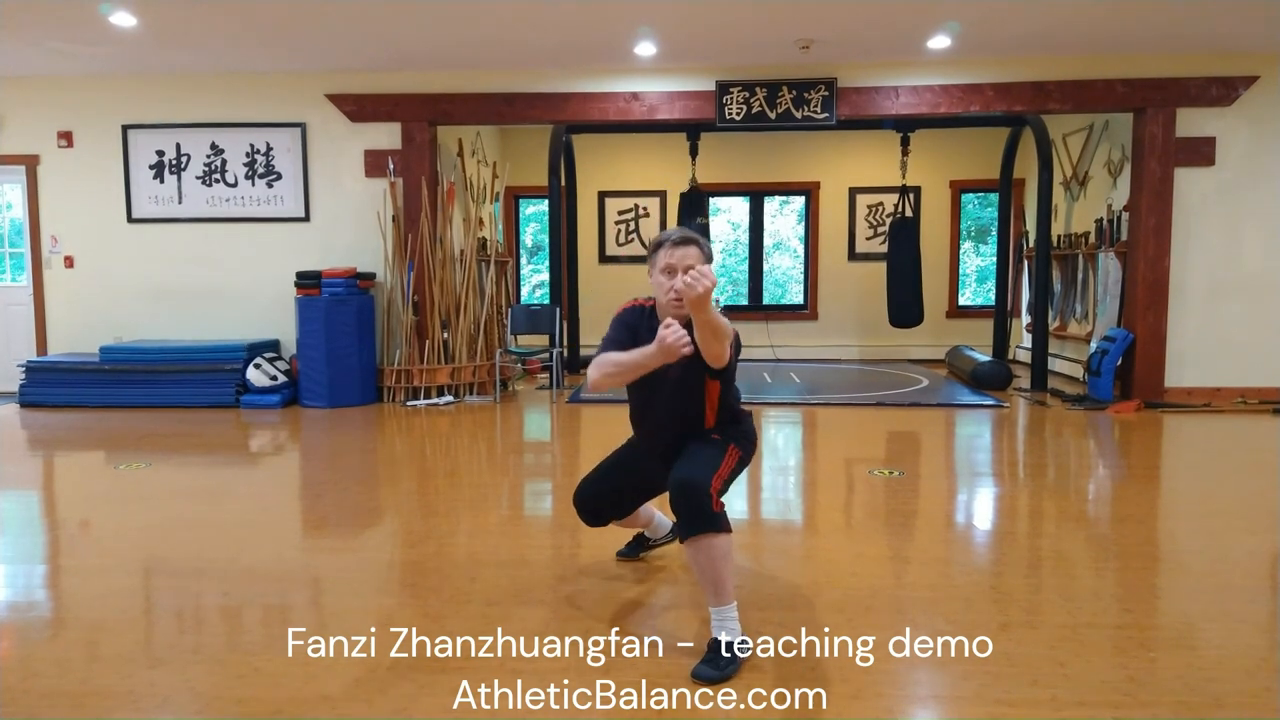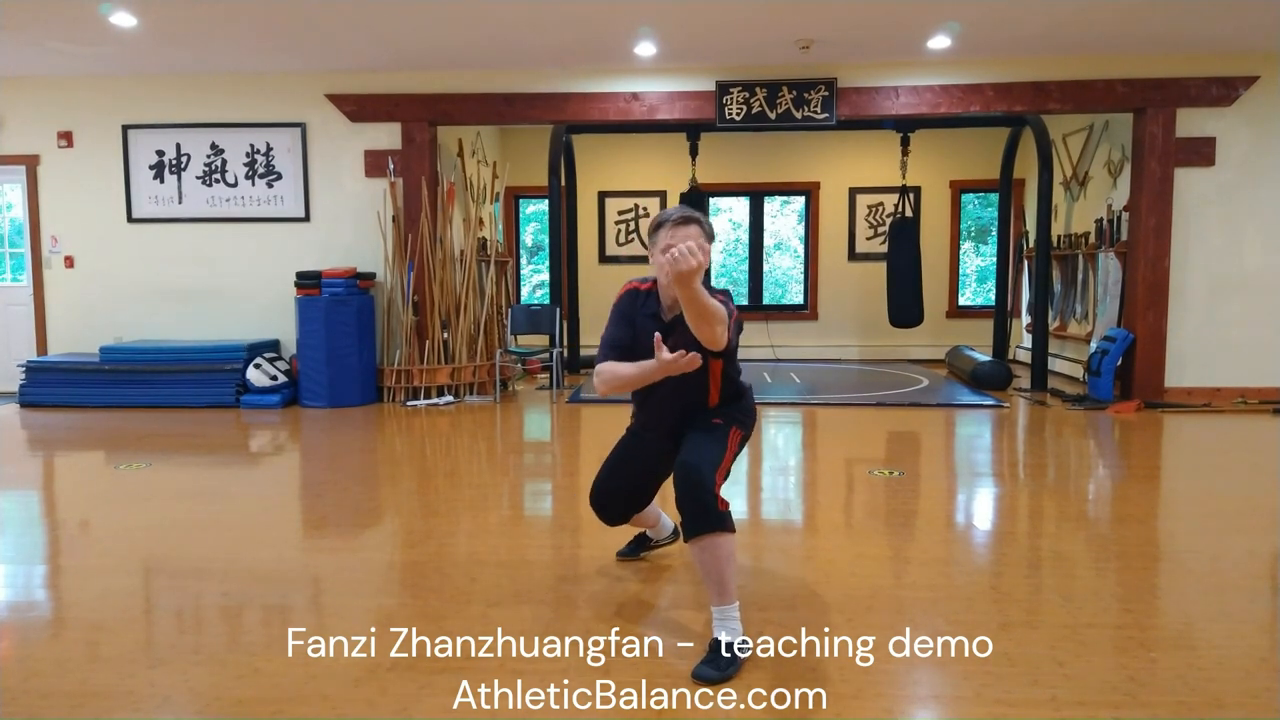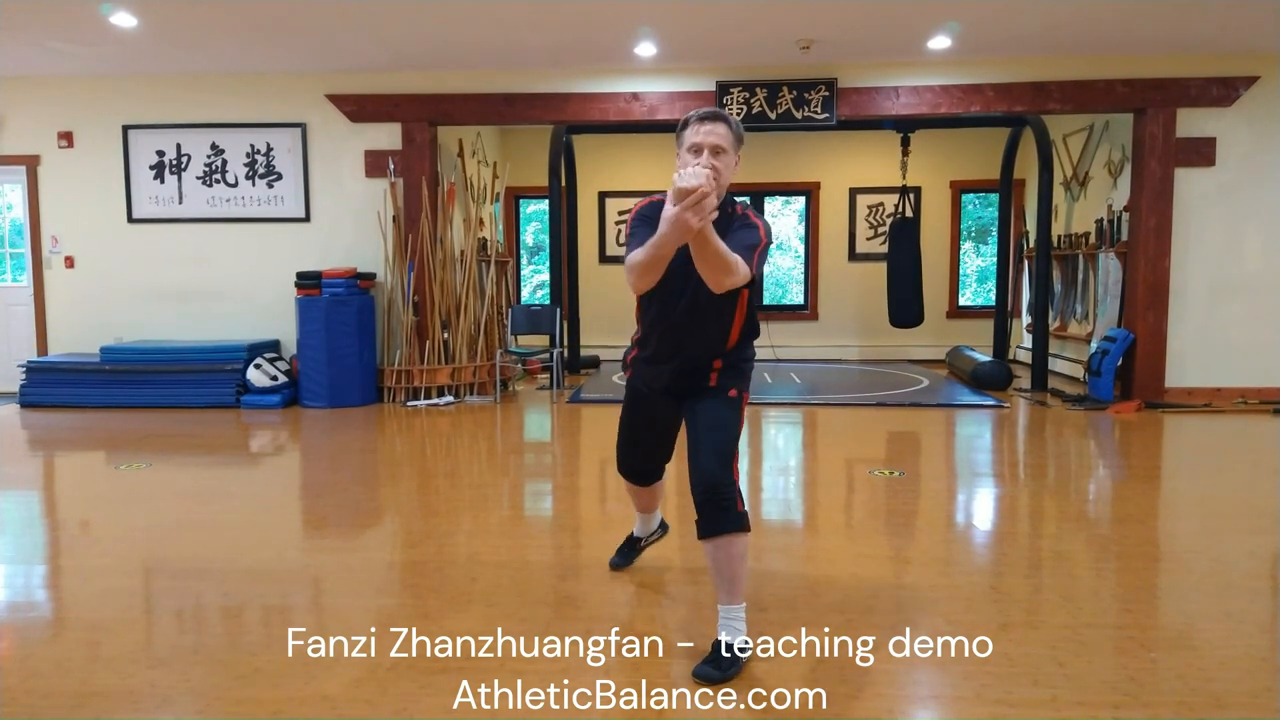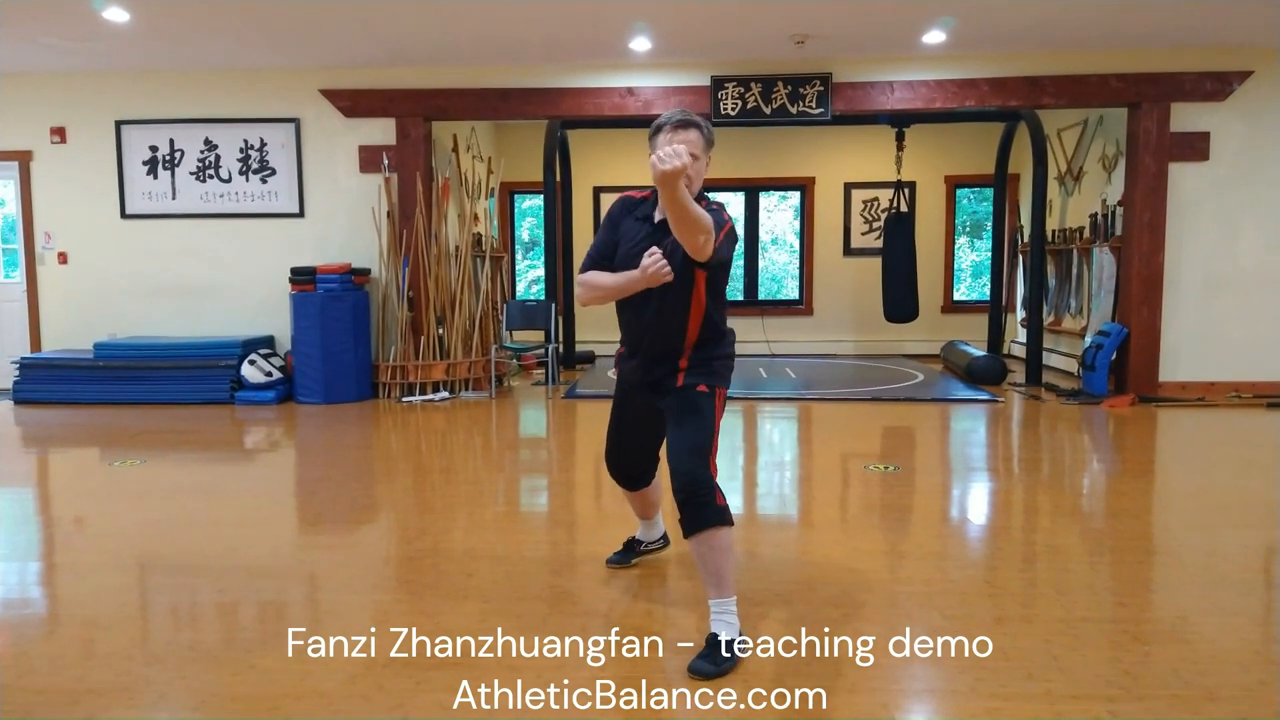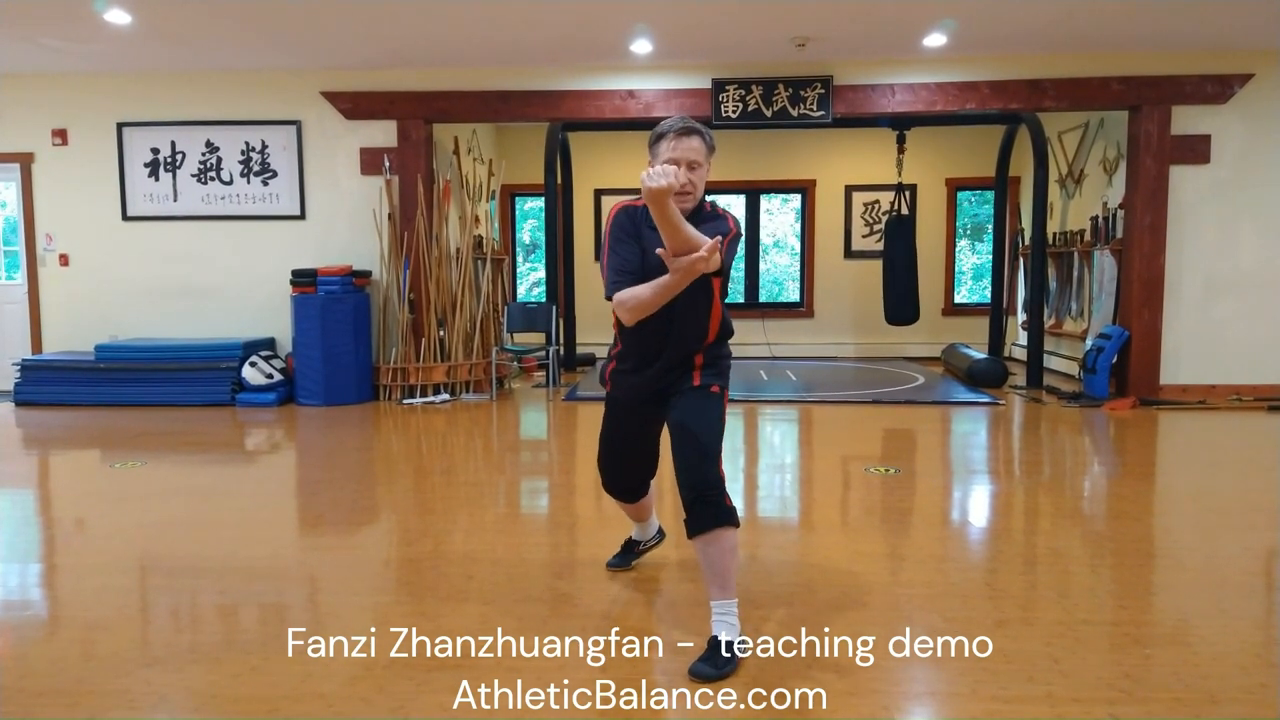
dt=1s
person 1, frame 1
left shoulder: (713, 327)
right shoulder: (632, 317)
left elbow: (718, 346)
right elbow: (596, 376)
left wrist: (702, 307)
right wrist: (657, 352)
left hip: (718, 438)
right hip: (654, 442)
left knee: (692, 488)
right knee: (590, 503)
left ankle: (728, 634)
right ankle: (658, 529)
person 1, frame 2
left shoulder: (718, 305)
right shoulder: (632, 299)
left elbow: (713, 334)
right elbow: (603, 379)
left wrist: (688, 283)
right wrist: (658, 367)
left hip: (719, 415)
right hip: (656, 420)
left knee: (695, 483)
right knee: (607, 501)
left ankle: (729, 633)
right ankle: (661, 531)
person 1, frame 3
left shoulder: (749, 225)
right shoulder: (649, 212)
left elbow: (725, 279)
right elbow: (637, 278)
left wrist: (699, 225)
right wrist: (671, 233)
left hip: (718, 373)
right hip: (651, 368)
left knee: (714, 484)
right knee: (636, 466)
left ankle: (733, 636)
right ankle: (648, 527)
person 1, frame 4
left shoulder: (715, 220)
right shoulder: (625, 210)
left elbow: (697, 241)
right elbow: (585, 287)
left wrist: (672, 188)
right wrist: (641, 276)
left hip: (697, 369)
right hip: (638, 364)
left knee: (693, 480)
right knee: (626, 466)
left ankle: (726, 628)
right ankle: (651, 534)
person 1, frame 5
left shoulder: (721, 223)
right shoulder: (624, 218)
left elbow: (703, 255)
right elbow: (626, 309)
left wrist: (664, 209)
right wrist: (681, 274)
left hip: (697, 371)
right hip: (632, 372)
left knee: (702, 482)
right knee: (621, 479)
left ankle: (727, 630)
right ankle: (646, 532)
